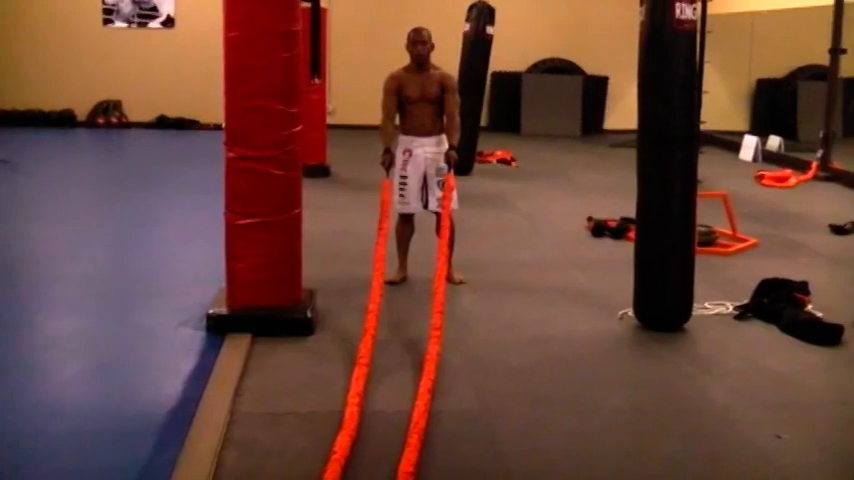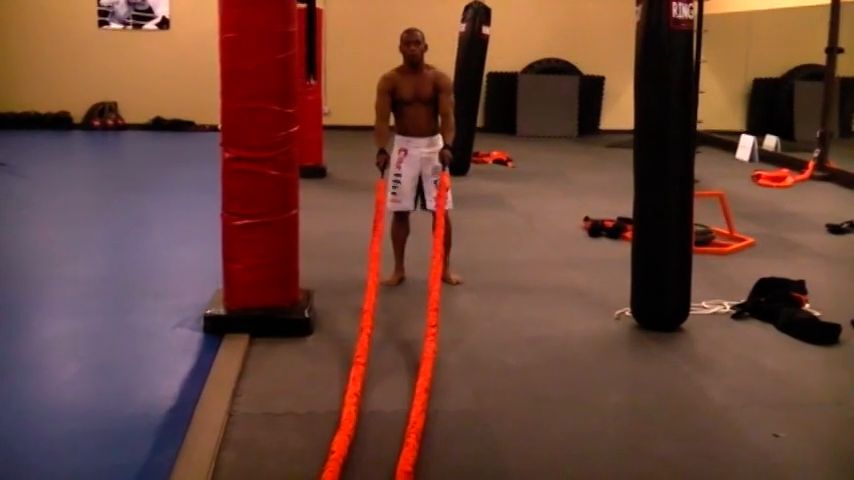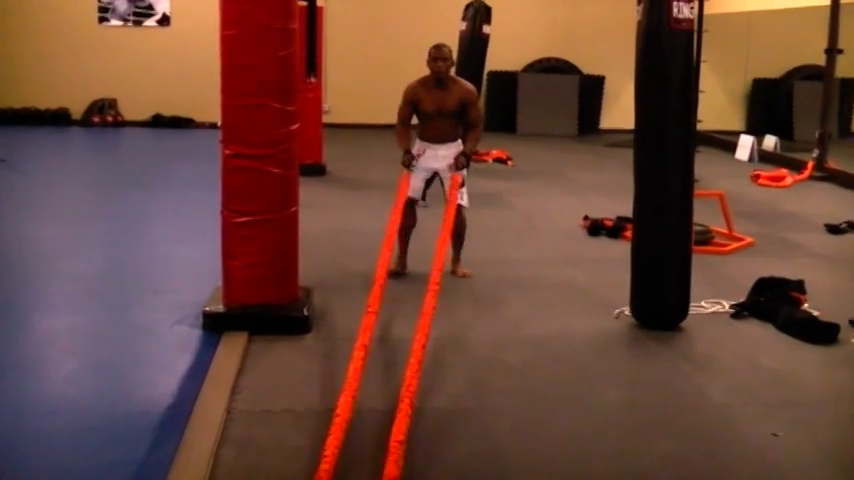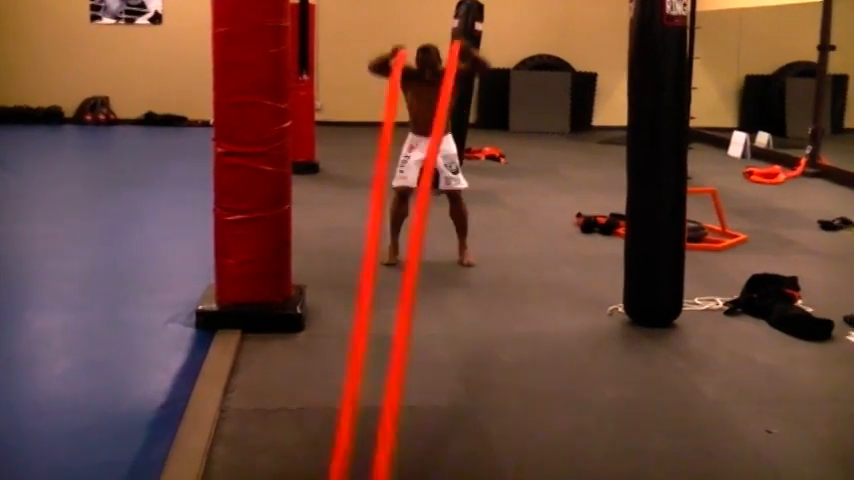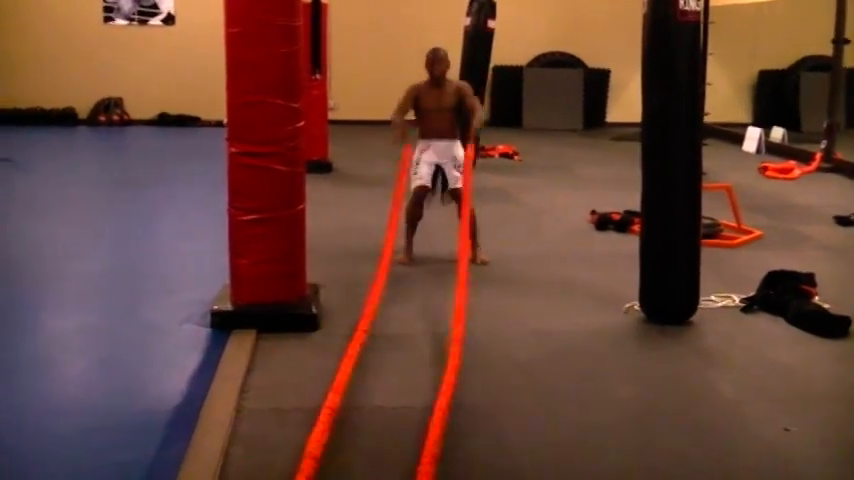
dt=0.5s
person 1, frame 1
left shoulder: (445, 79)
right shoulder: (395, 80)
left elbow: (452, 116)
right elbow: (388, 118)
left wrist: (452, 147)
right wrist: (387, 149)
left hip: (438, 146)
right hip: (408, 147)
left knee: (444, 210)
right knee: (405, 212)
left ankle: (448, 266)
right ankle: (402, 267)
person 1, frame 2
left shoulder: (440, 79)
right shoulder: (389, 80)
left elbow: (447, 116)
right elbow: (382, 119)
left wrist: (447, 146)
right wrist: (381, 150)
left hip: (433, 146)
right hip: (404, 147)
left knee: (441, 210)
right knee: (400, 211)
left ankle: (445, 268)
right ankle: (399, 269)
person 1, frame 3
left shoulder: (466, 91)
right shoulder: (414, 90)
left elbow: (476, 126)
right elbow: (403, 124)
left wrist: (466, 153)
right wrist: (406, 150)
left hip: (452, 150)
right hip: (423, 149)
left knee: (457, 207)
right knee: (408, 201)
left ankle: (456, 261)
right ankle: (401, 259)
person 1, frame 4
right shoulder: (407, 75)
left elbow: (483, 67)
right elbow: (374, 67)
left wrist: (469, 52)
right wrist: (391, 55)
left hip: (443, 143)
right hip: (415, 143)
left knee: (455, 193)
right knee: (402, 191)
left ankle: (463, 248)
right ankle: (394, 247)
person 1, frame 5
left shoulder: (460, 88)
right shoulder: (416, 90)
left elbow: (476, 110)
right elbow: (399, 112)
left wrist: (475, 123)
right wrist: (399, 122)
left hip: (452, 148)
right hip: (426, 148)
left knee: (460, 194)
right knee: (419, 191)
left ankle: (475, 248)
right ankle: (408, 246)
